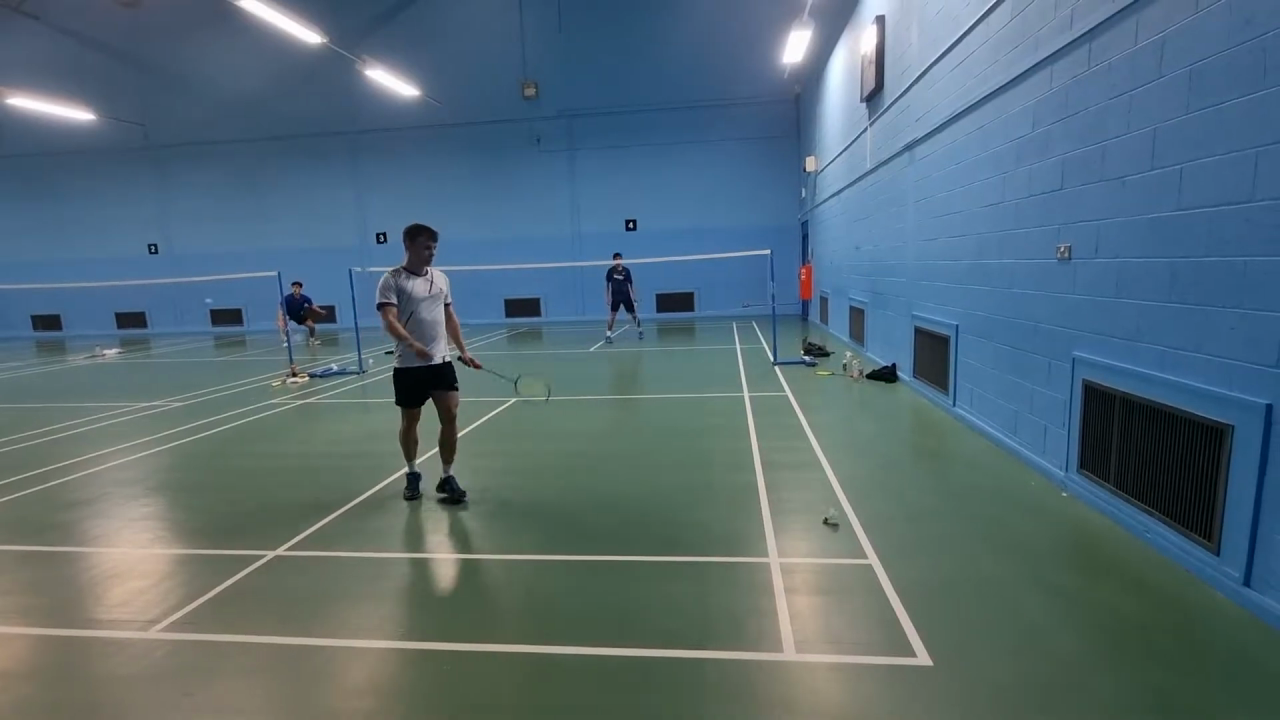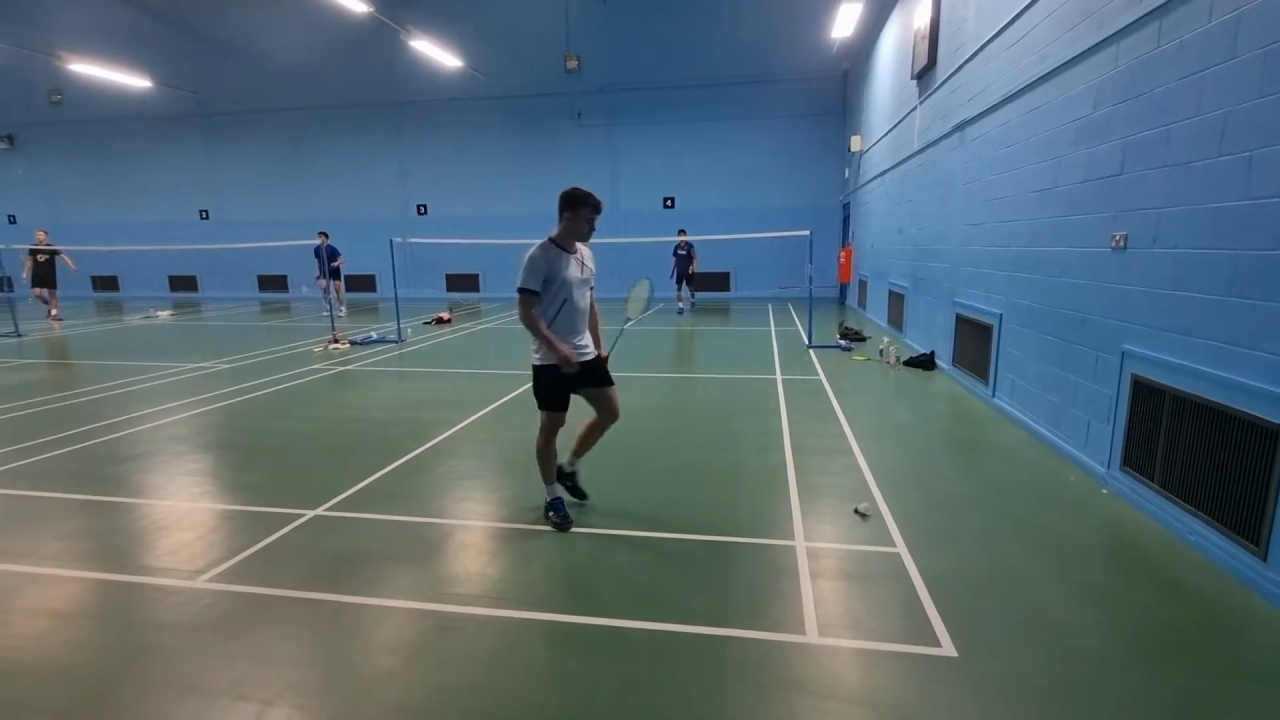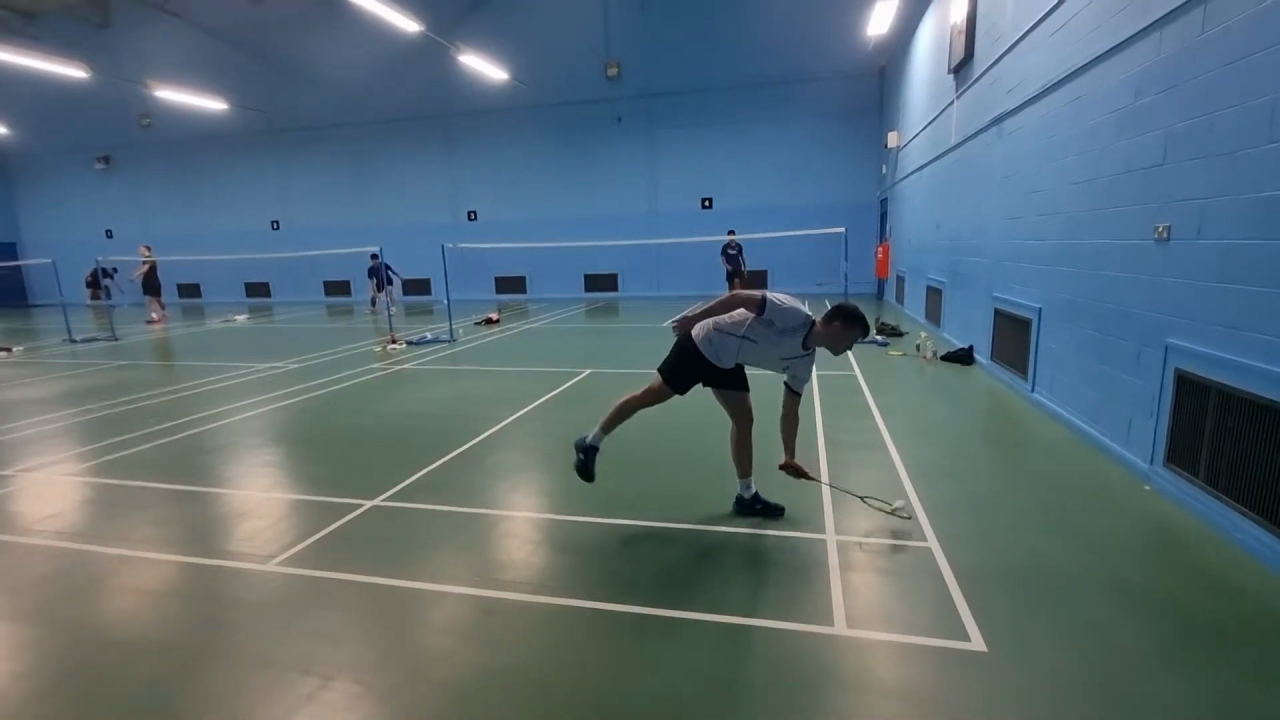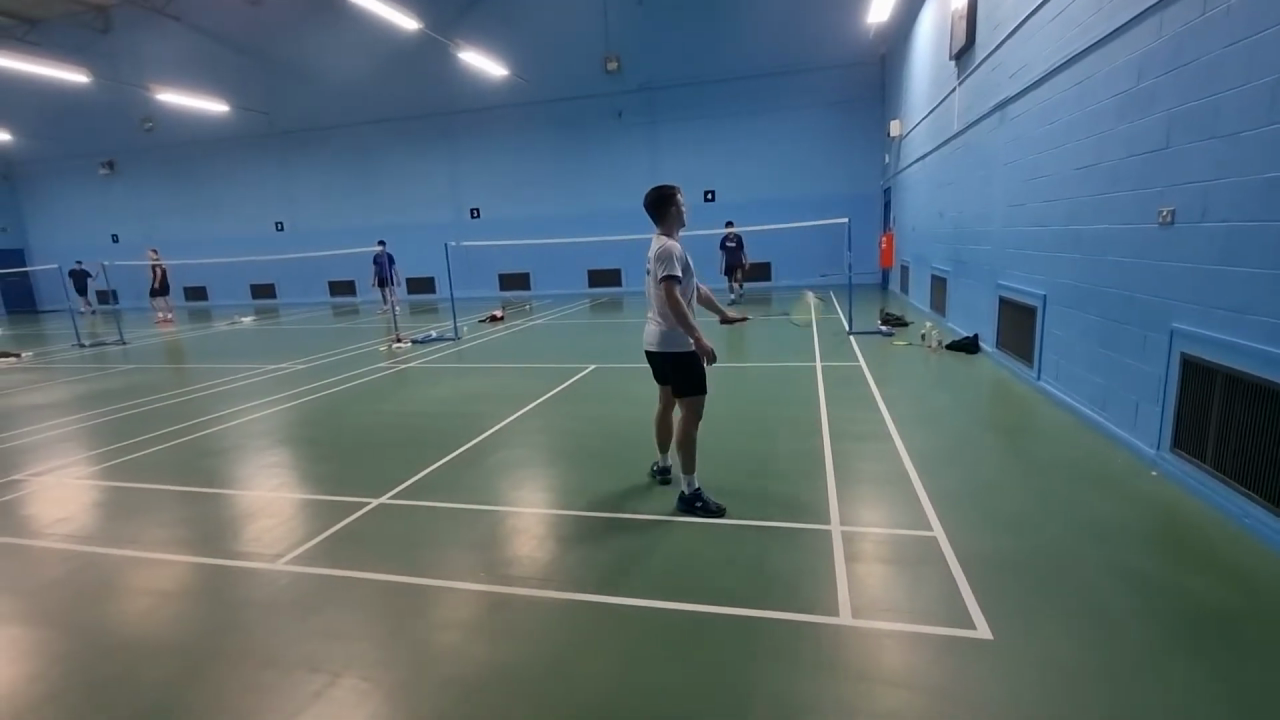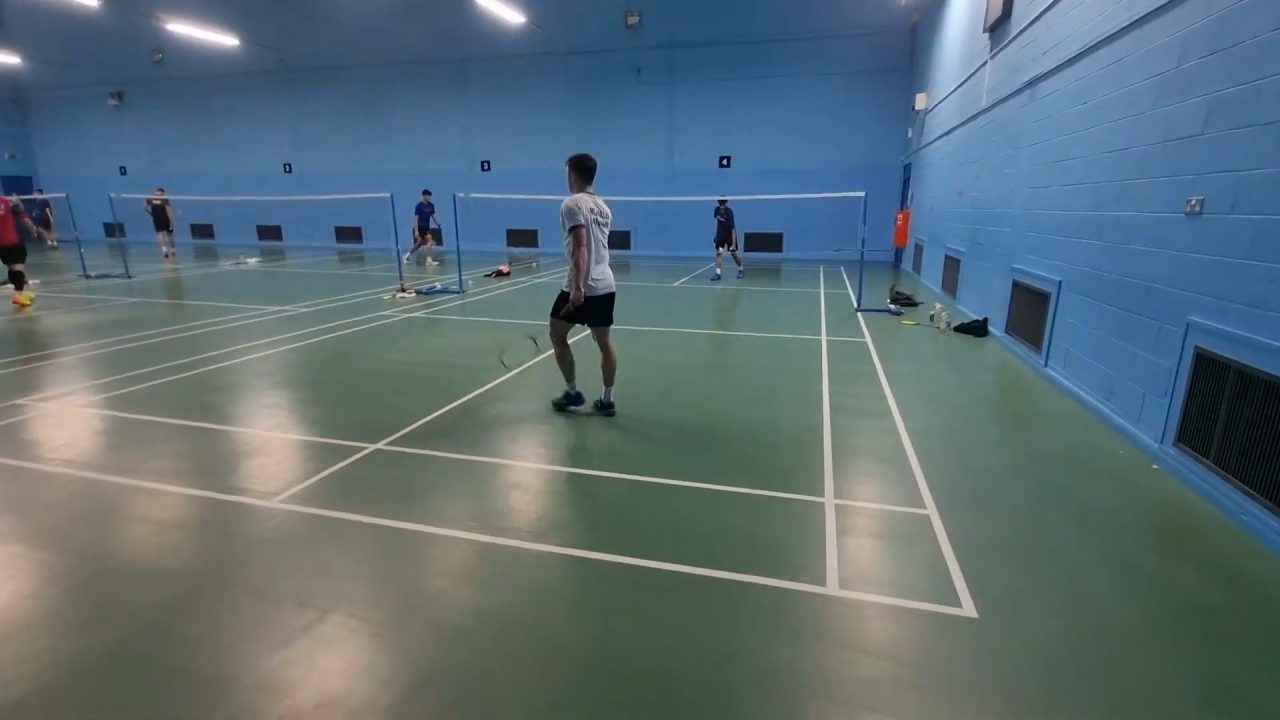
dt=1s
person 1, frame 1
left shoulder: (440, 278)
right shoulder: (391, 280)
right elbow: (389, 321)
left wrist: (463, 350)
right wrist: (413, 344)
left hip: (440, 361)
right hip: (408, 365)
left knee: (450, 416)
right knee: (410, 422)
left ankle: (447, 478)
right ankle: (413, 474)
person 1, frame 2
left shoulder: (586, 255)
right shoulder: (540, 256)
right elbow: (526, 313)
left wrist: (598, 346)
right wrist: (557, 349)
left hip: (585, 354)
right hip: (551, 360)
left knee: (610, 412)
right knee: (550, 427)
left ankle: (569, 469)
right ankle: (553, 499)
person 1, frame 3
left shoulder: (804, 362)
right shoulder: (792, 313)
left elbow: (791, 409)
right elbow: (737, 298)
left wrist: (789, 458)
right wrist: (693, 318)
left hip: (727, 363)
right hip: (703, 347)
left knee: (743, 420)
right knee: (650, 397)
left ankle: (746, 494)
right ankle: (592, 443)
person 1, frame 4
left shoulder: (662, 246)
right shoulder: (671, 248)
left elbow: (694, 288)
right elbow: (672, 298)
left wrist: (723, 312)
right wrist: (700, 340)
left hip: (655, 343)
right hip: (677, 346)
left knee: (667, 402)
right knee: (693, 413)
left ankle: (663, 464)
right ankle: (691, 492)
person 1, frame 5
left shoulder: (572, 204)
right shoulder: (602, 207)
left elbow: (580, 245)
left wrist: (577, 285)
left hip: (583, 289)
right hip: (606, 285)
left knee: (557, 335)
right knee: (605, 342)
left ankle: (573, 391)
right ankle: (608, 399)
